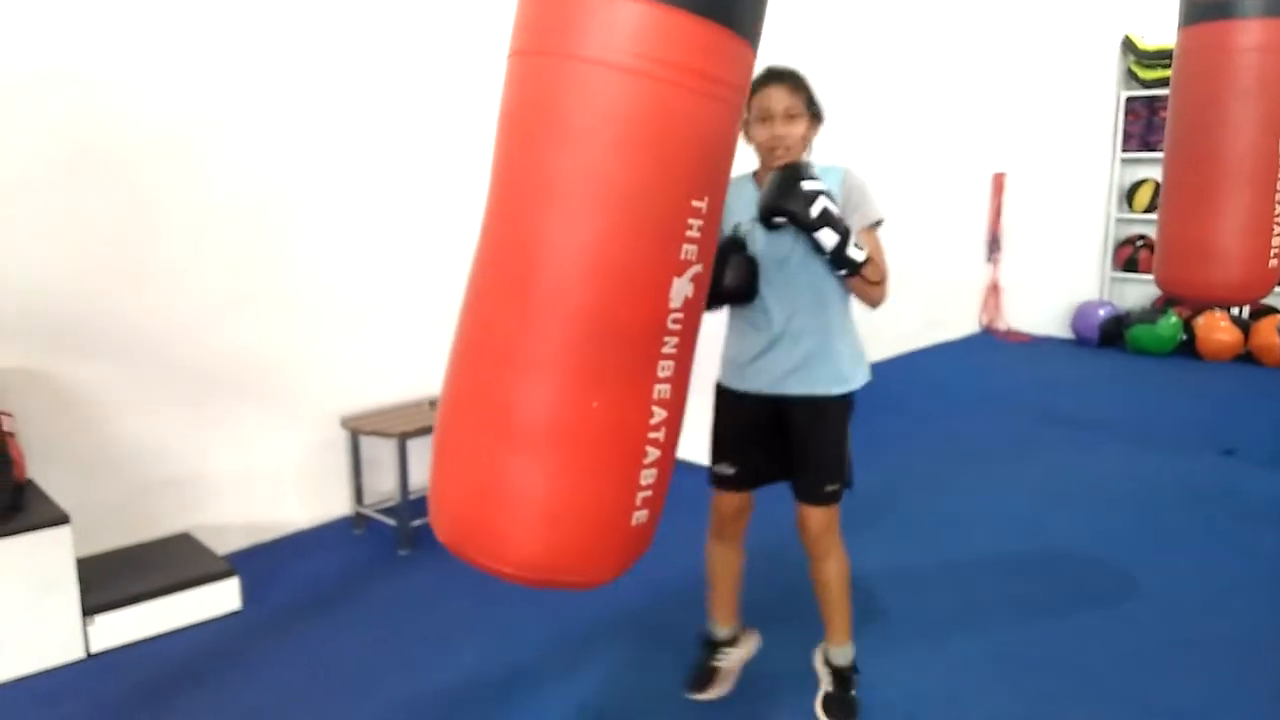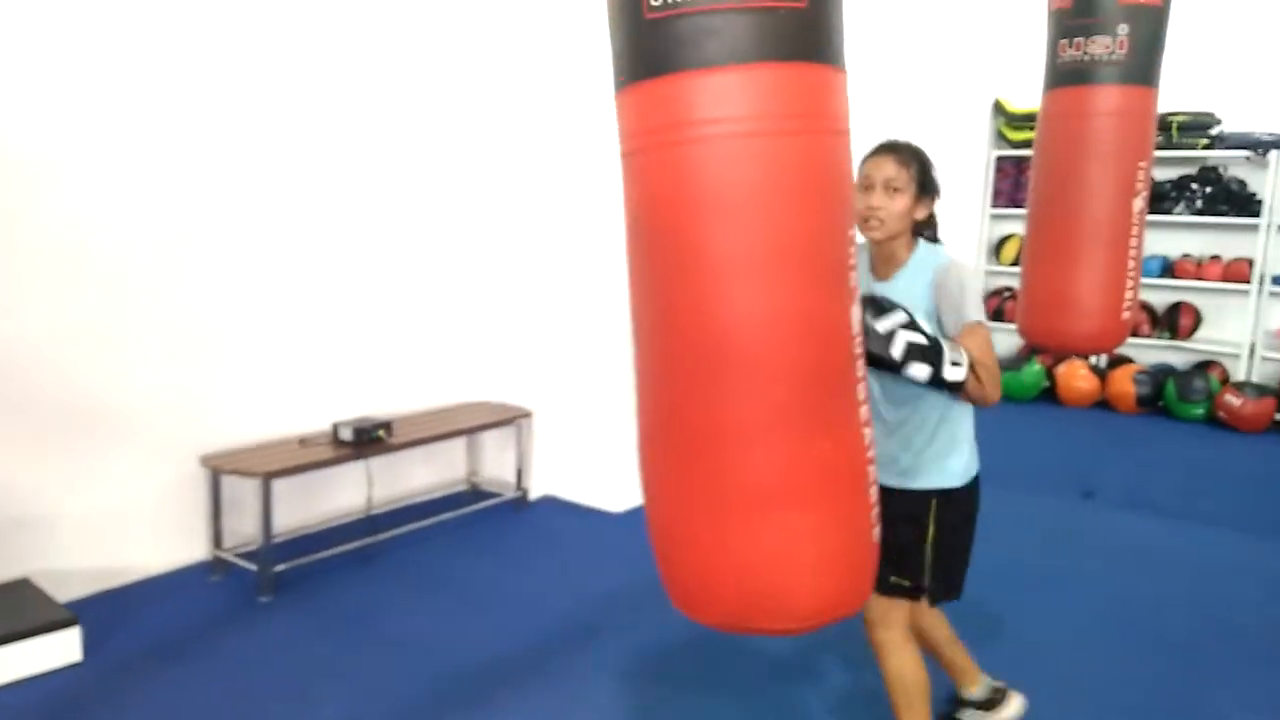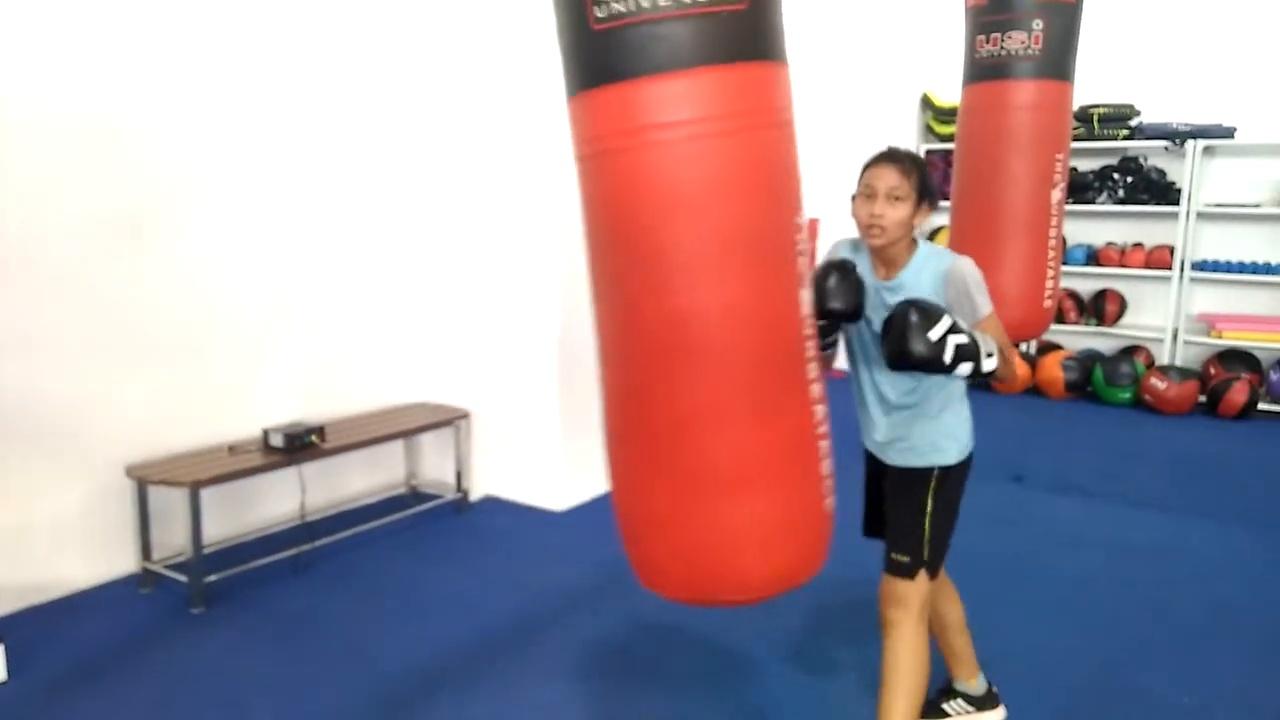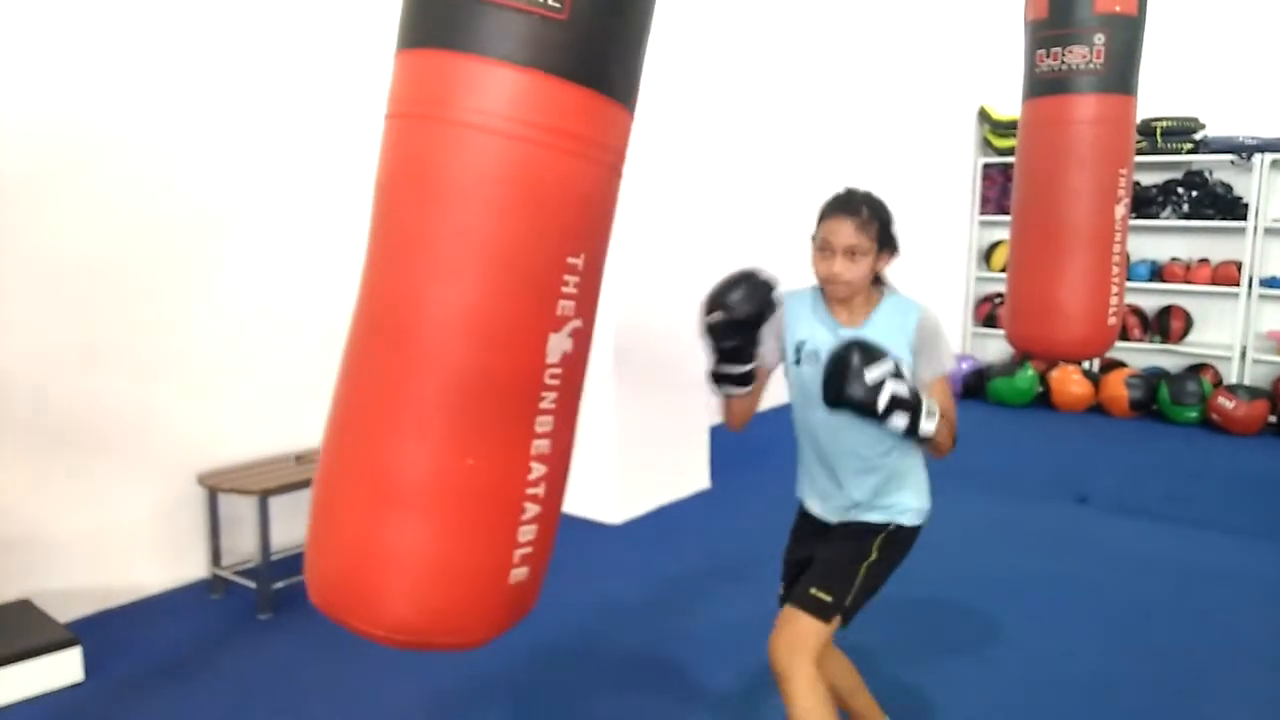
dt=0.7s
person 1, frame 1
left shoulder: (843, 187)
right shoulder: (728, 197)
left elbow: (874, 290)
right elbow: (715, 288)
left wrist: (822, 222)
right wrist: (714, 279)
left hip: (822, 383)
right hip: (746, 382)
left knee: (818, 528)
right knee: (726, 512)
left ankle: (838, 659)
right ankle: (726, 638)
person 1, frame 2
left shoulder: (947, 276)
right shoulder: (852, 268)
left elbow: (987, 387)
left wrist: (919, 353)
left hip: (934, 477)
right hip: (881, 466)
left knee: (889, 620)
right knee: (908, 602)
person 1, frame 3
left shoulder: (953, 272)
right shoulder: (842, 261)
left elbow: (1005, 365)
right elbow: (819, 361)
left wrist: (961, 350)
right wrist: (824, 323)
left hip: (932, 453)
right hip: (880, 444)
left knee: (901, 600)
right knee: (922, 573)
person 1, frame 4
left shoulder: (915, 324)
right shoulder: (788, 312)
left elbow: (942, 433)
right elbow: (737, 412)
left wrist: (895, 402)
right wrist: (732, 349)
left hip: (886, 515)
right hip: (819, 509)
left knee: (790, 648)
right knee: (818, 646)
